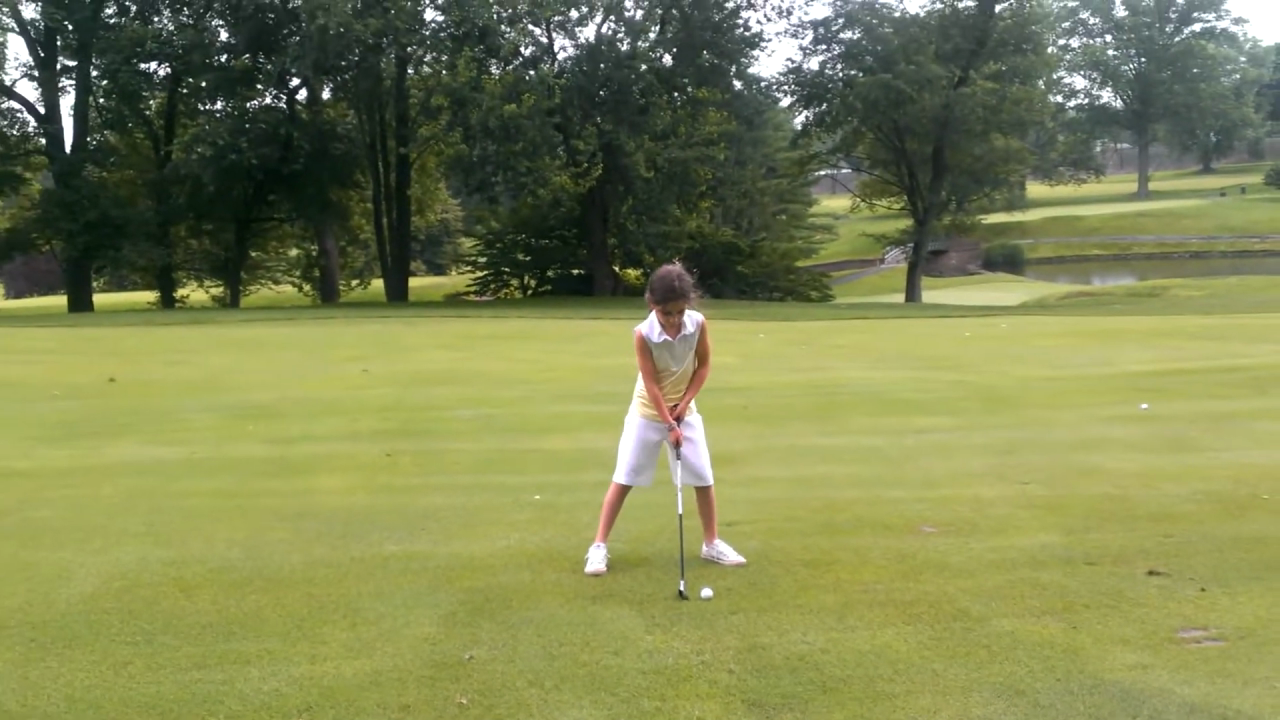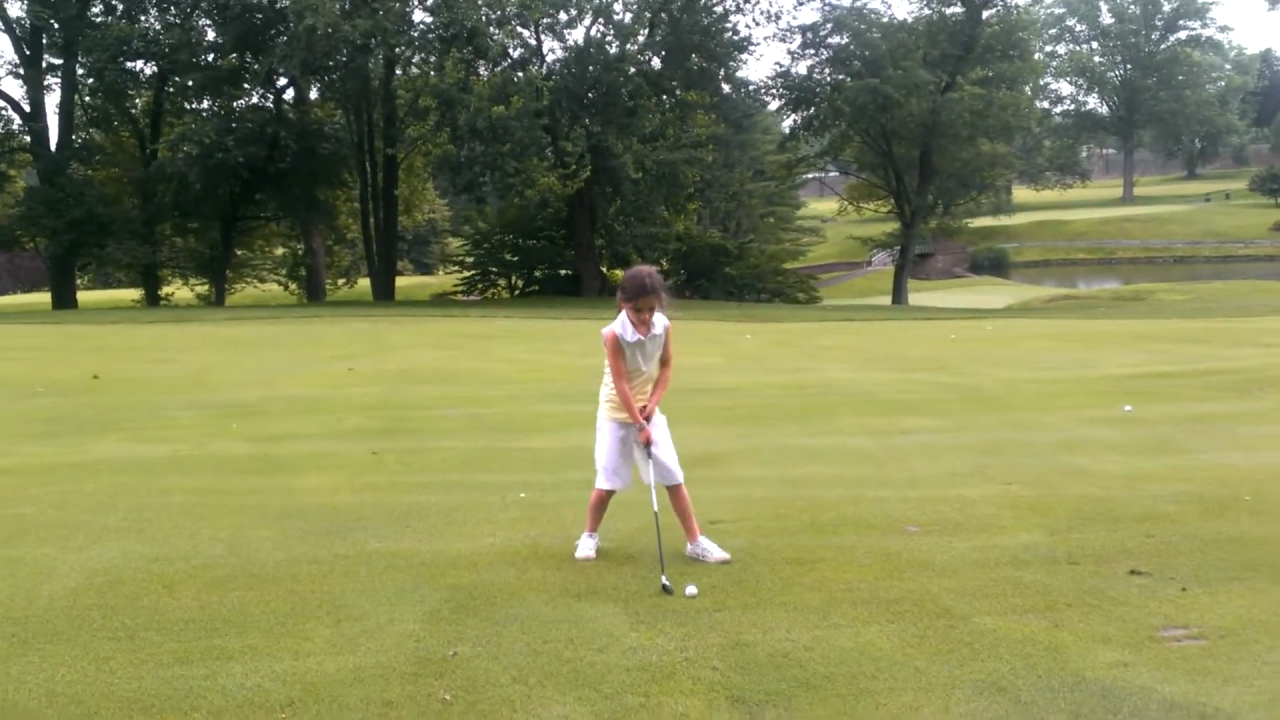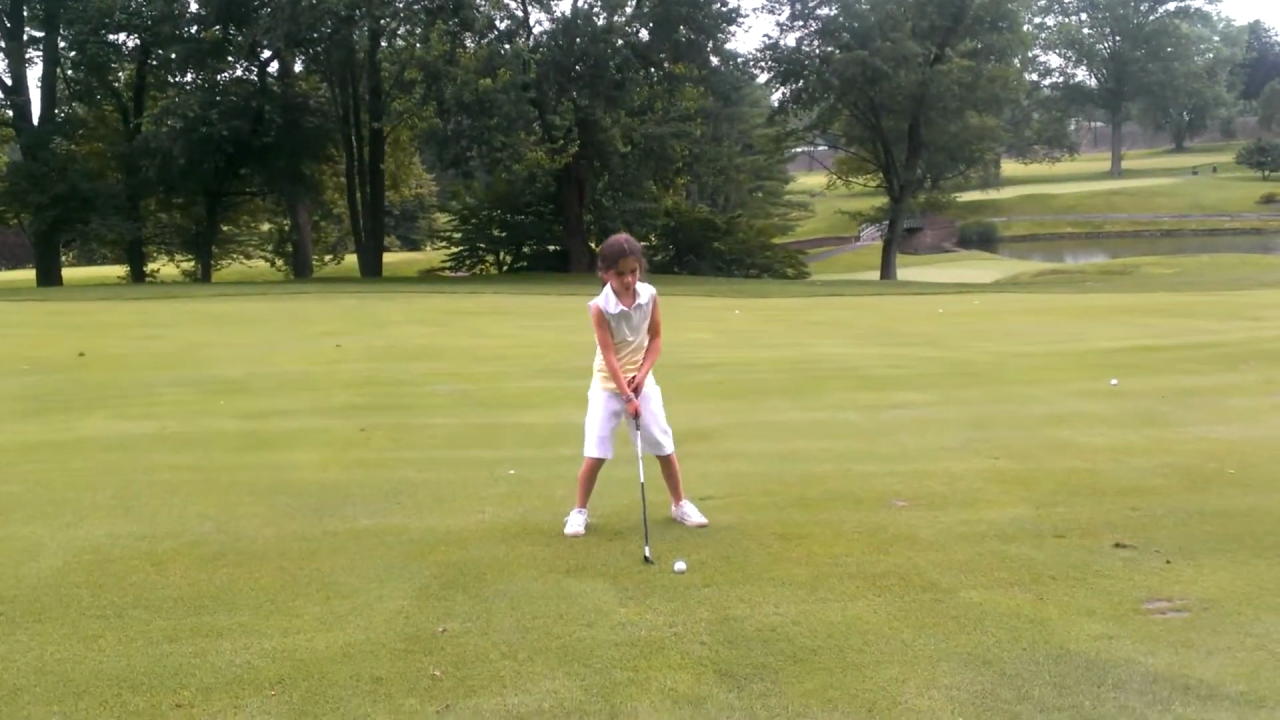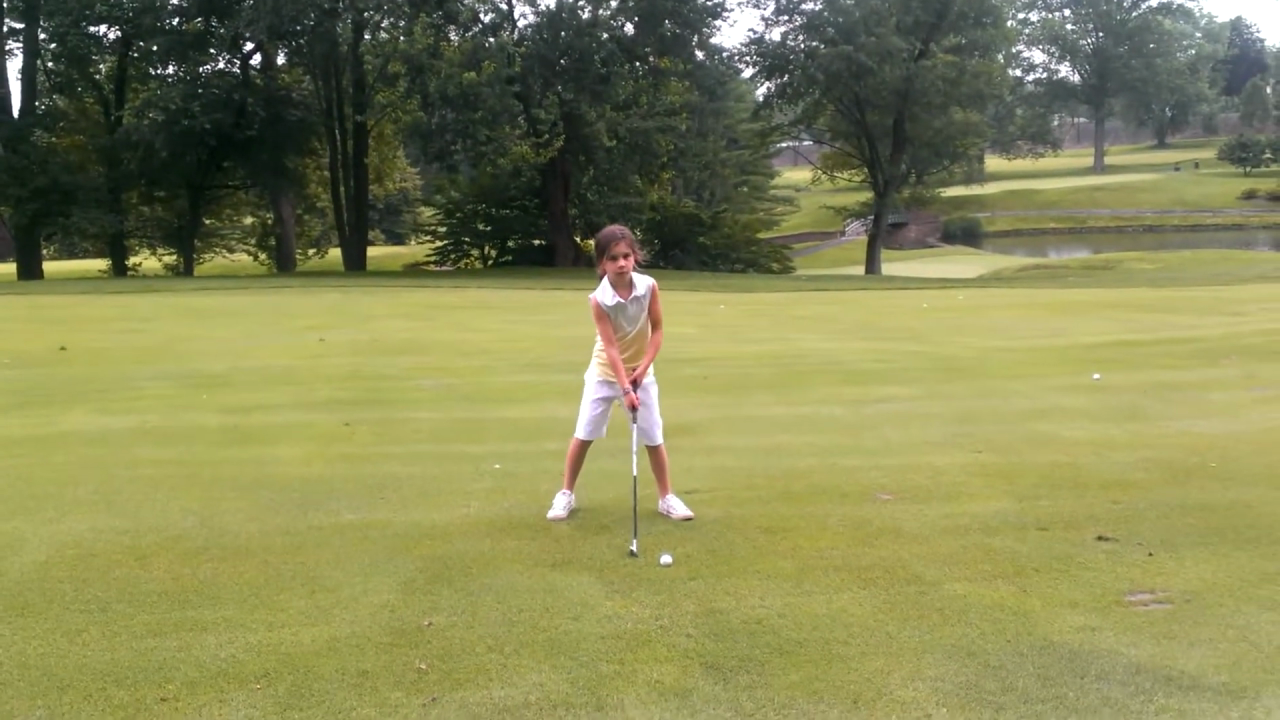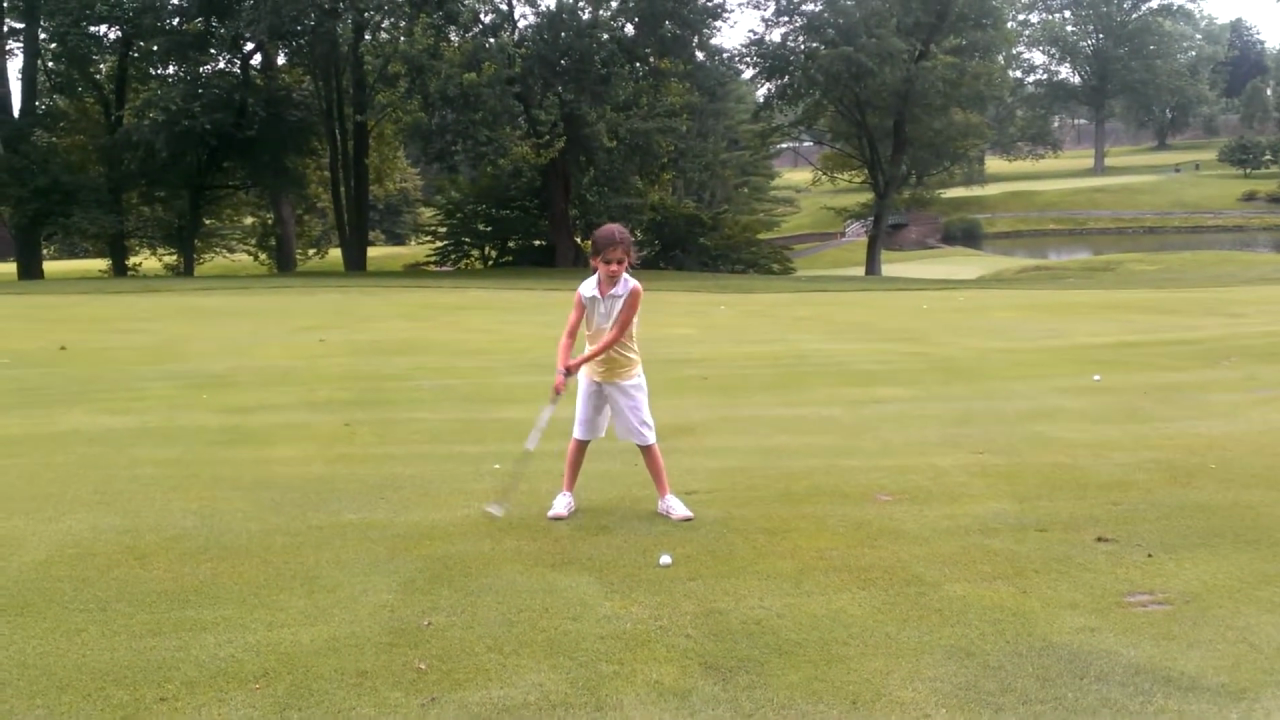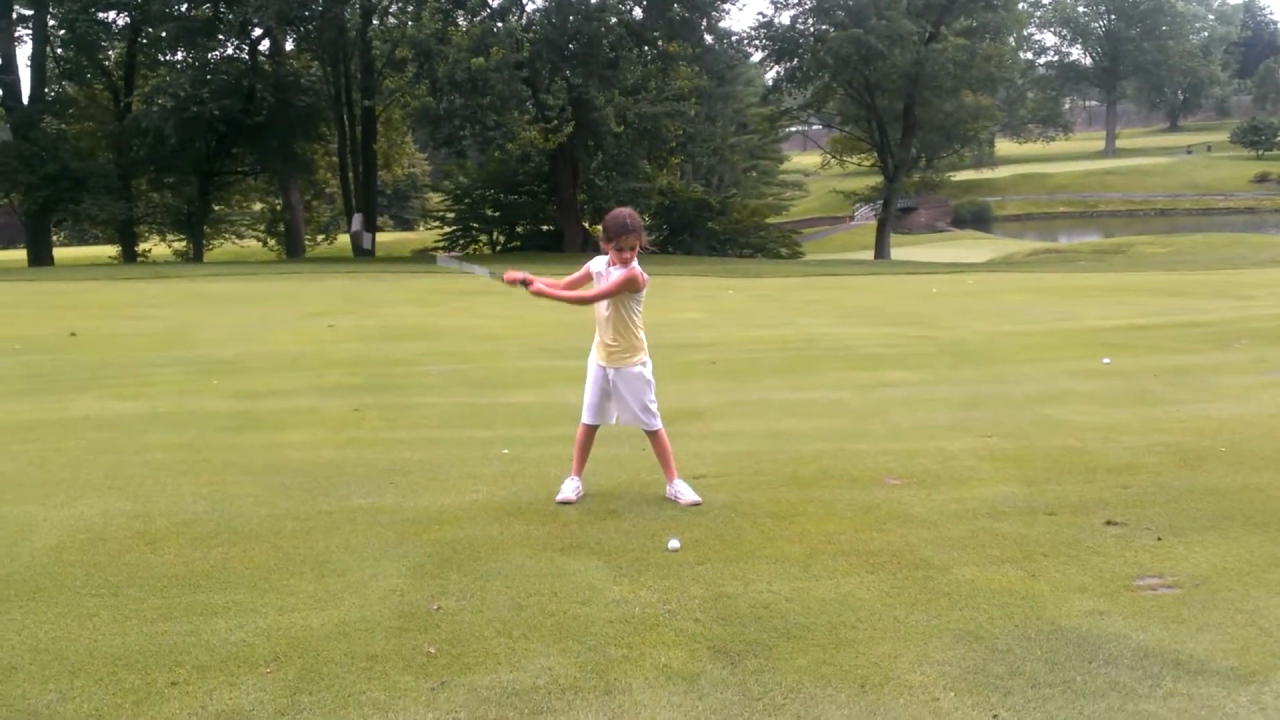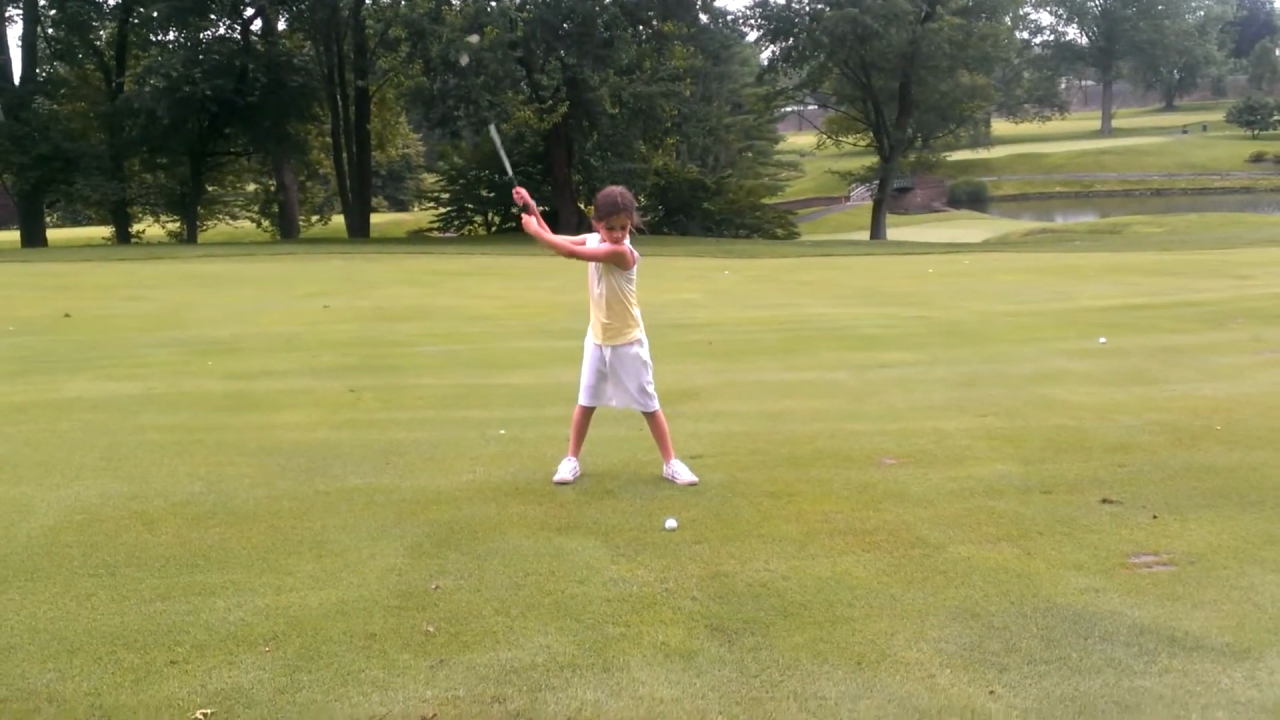
dt=0.3s
person 1, frame 1
left shoulder: (698, 324)
right shoulder: (643, 334)
left elbow: (703, 365)
right elbow: (651, 383)
left wrist: (683, 404)
right wrist: (668, 424)
left hip: (684, 411)
right hip: (646, 413)
left knee: (704, 478)
right knee: (623, 479)
left ankle: (712, 543)
right ankle: (599, 546)
person 1, frame 2
left shoulder: (662, 326)
right shoulder: (613, 334)
left elbow: (665, 367)
right elbow: (620, 384)
left wrist: (651, 405)
right wrist: (638, 424)
left hip: (649, 412)
right hip: (615, 415)
left knee: (674, 478)
right knee: (606, 484)
left ankle: (695, 541)
right ankle: (590, 536)
person 1, frame 3
left shoulder: (650, 296)
right shoulder: (600, 308)
left elbow: (655, 338)
right elbow: (610, 355)
left wrist: (642, 375)
right wrist: (626, 396)
left hip: (642, 383)
right hip: (608, 386)
left knee: (664, 447)
right knee: (596, 453)
left ankle: (680, 504)
right ankle: (579, 511)
person 1, frame 4
left shoulder: (649, 286)
right shoulder: (598, 299)
left elbow: (657, 330)
right elbow: (611, 346)
left wrist: (643, 368)
right wrist: (624, 388)
left hip: (640, 373)
right hip: (603, 373)
left knee: (654, 438)
right knee: (583, 435)
left ankle: (666, 498)
right ankle: (566, 493)
person 1, frame 5
left shoulder: (632, 290)
right shoulder: (585, 291)
left elbow: (615, 335)
right elbow: (569, 334)
left wrist: (579, 360)
right wrist: (561, 368)
left hip: (626, 375)
right hip: (592, 374)
left knee: (645, 437)
right knee: (580, 435)
left ankle: (665, 498)
right ankle: (566, 494)
person 1, frame 6
left shoulder: (634, 275)
right shoulder: (597, 265)
left elbow: (588, 297)
right elbow: (562, 285)
left wrist: (545, 291)
right wrist: (531, 279)
left hip: (631, 361)
right hip: (601, 357)
left knee: (651, 422)
right knee: (589, 420)
left ankle: (673, 482)
right ankle: (575, 479)
person 1, frame 7
left shoulder: (622, 252)
right shoulder: (593, 241)
left elbow: (569, 251)
right elbow: (556, 241)
left wrist: (534, 229)
right wrist: (533, 212)
left hip: (627, 341)
right hip: (597, 337)
left knee: (647, 403)
right knee: (586, 400)
left ankle: (670, 462)
right ankle: (572, 459)
